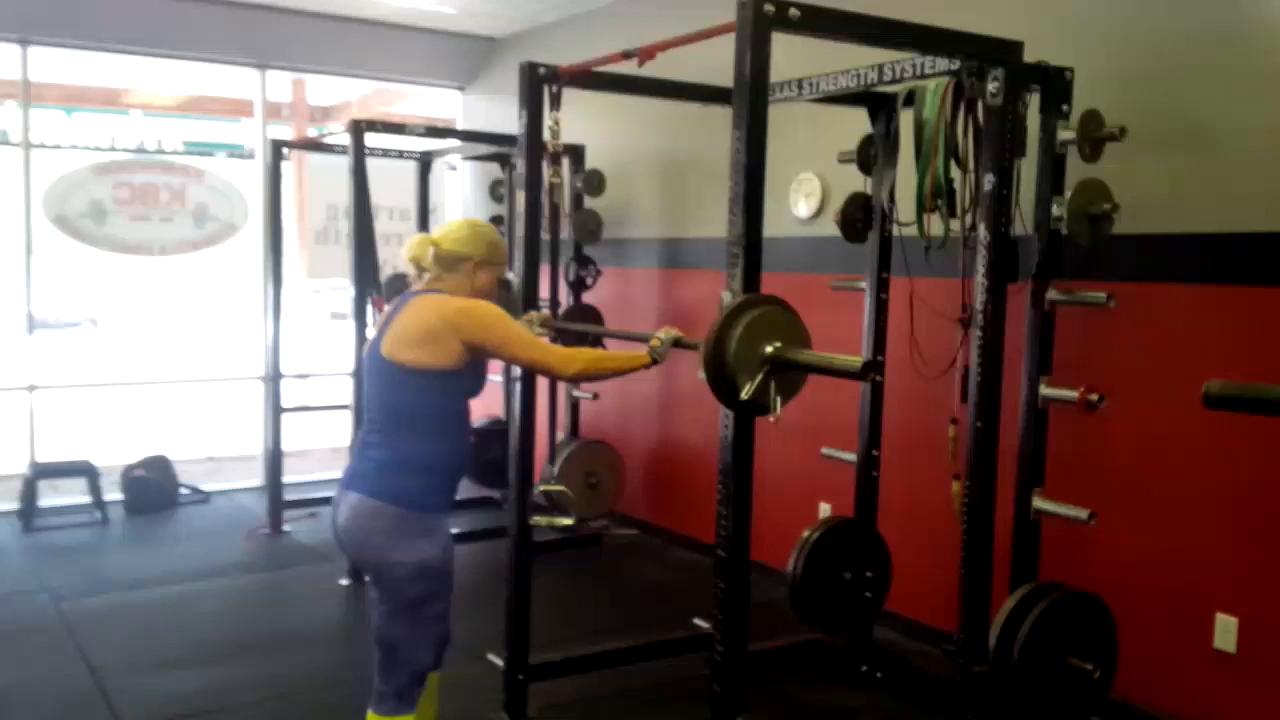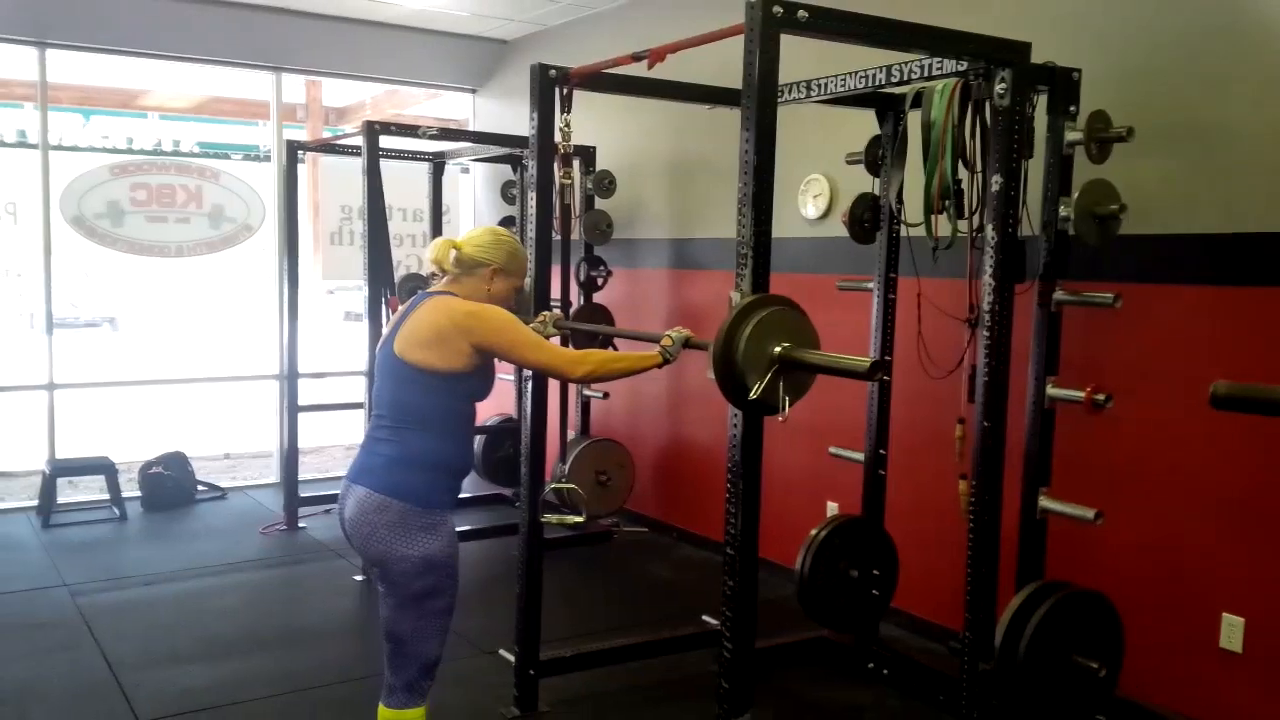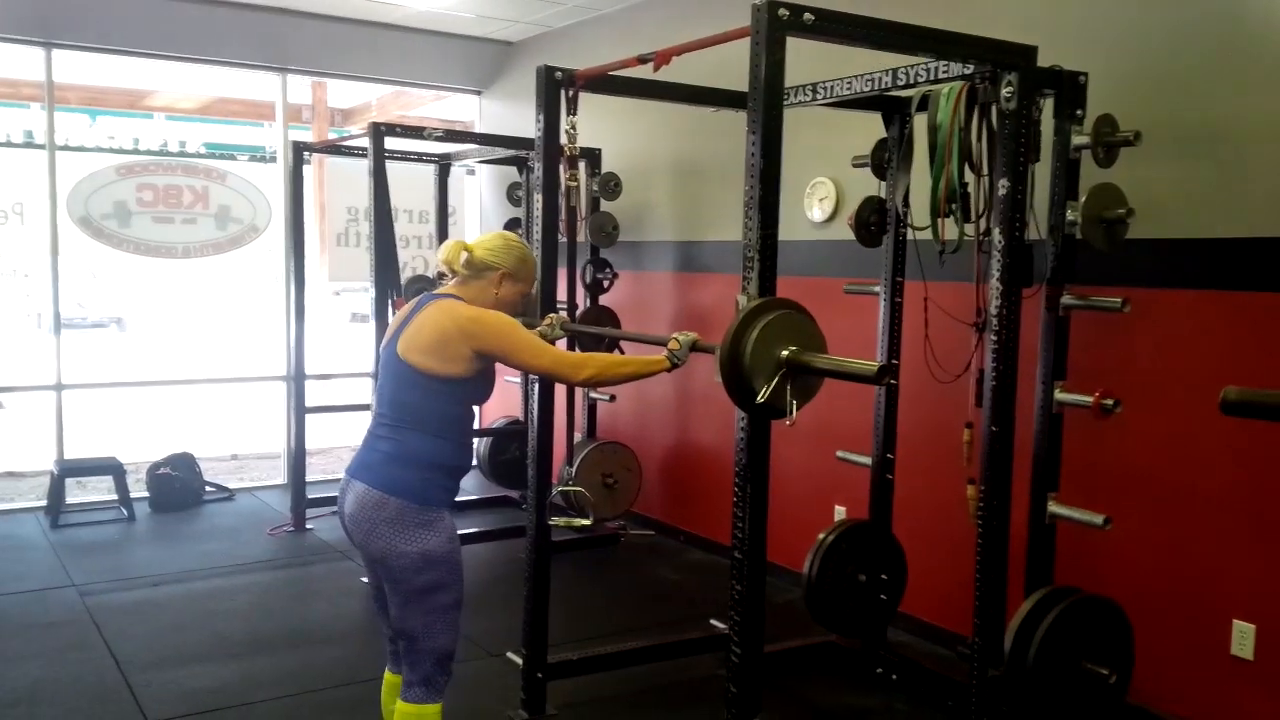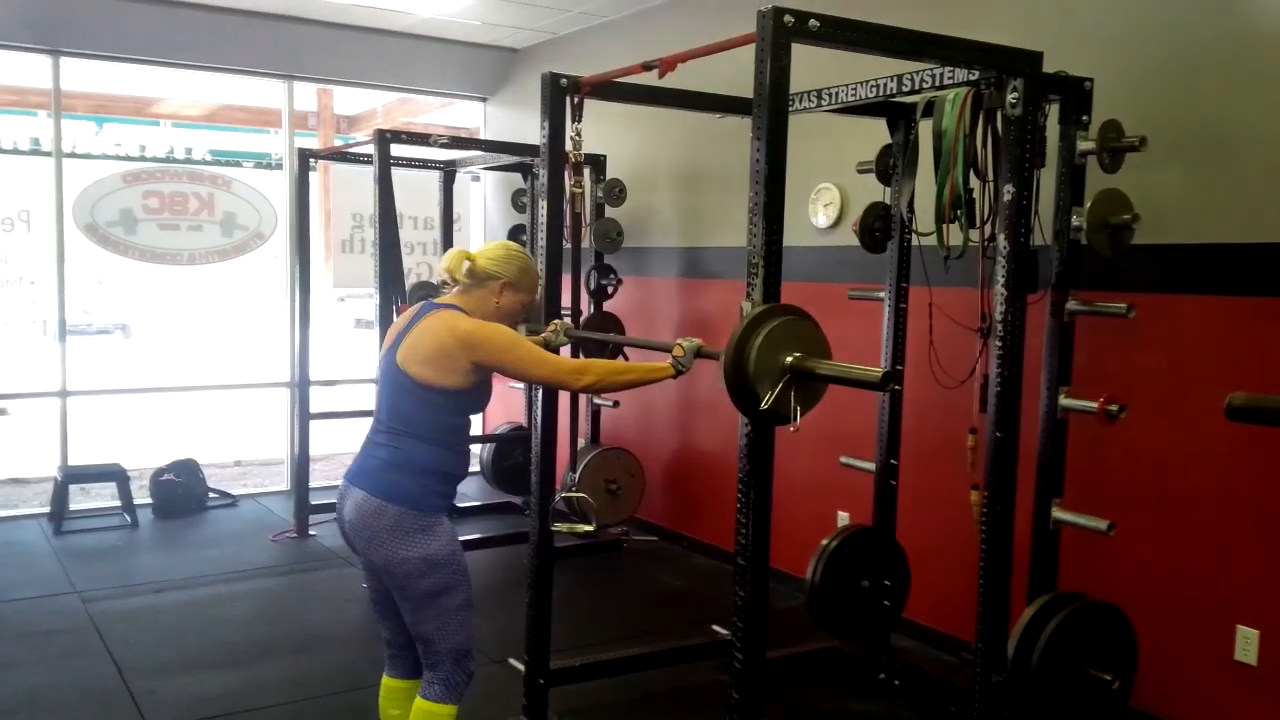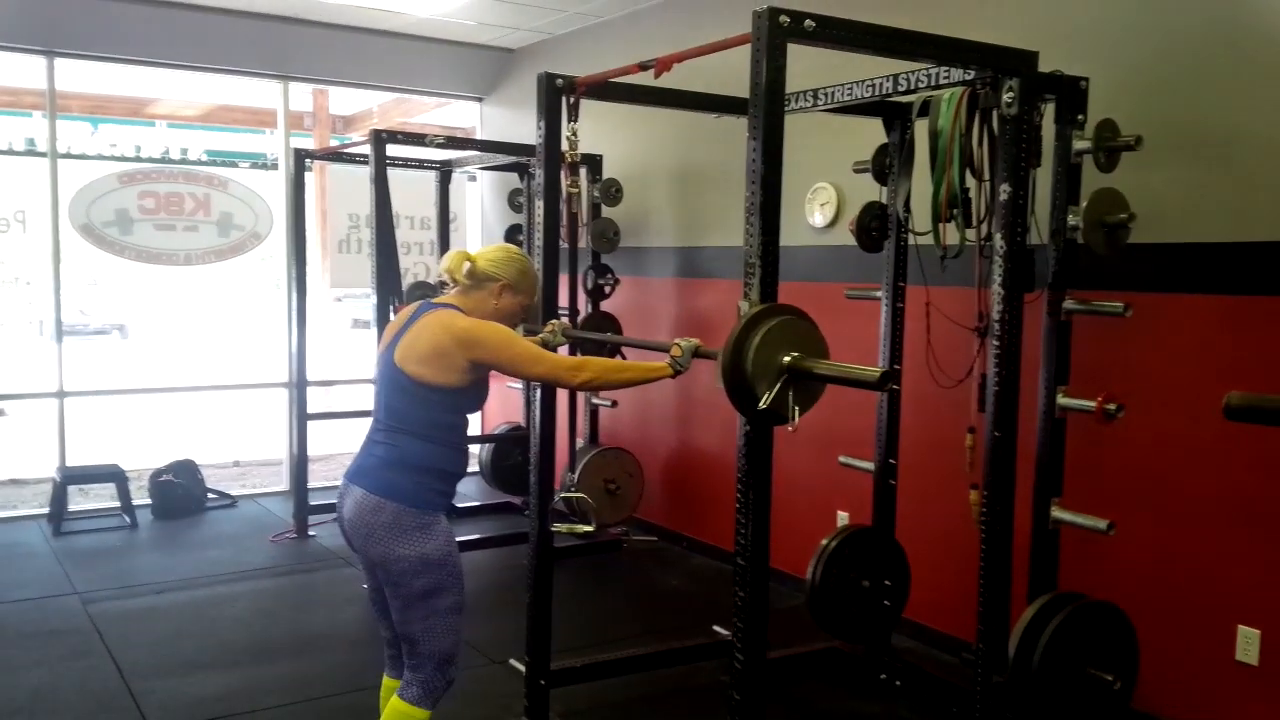
dt=0.2s
person 1, frame 1
left shoulder: (405, 310)
right shoulder: (458, 314)
right elbow: (567, 365)
left wrist: (521, 334)
right wrist: (650, 355)
left hip: (369, 503)
right hip: (399, 517)
left knee: (425, 648)
right knee: (402, 675)
person 1, frame 2
left shoulder: (419, 308)
right shoulder: (468, 317)
right elbow: (576, 367)
left wrist: (533, 335)
right wrist: (661, 354)
left hip: (372, 498)
right hip: (404, 511)
left knee: (412, 655)
right knee: (412, 668)
person 1, frame 3
left shoulder: (420, 308)
right shoulder: (470, 322)
right elbow: (578, 371)
left wrist: (540, 336)
right wrist: (667, 359)
left hip: (369, 495)
right hip: (405, 509)
left knee: (409, 653)
right knee: (429, 668)
person 1, frame 4
left shoulder: (419, 317)
right shoulder: (469, 334)
right elbow: (579, 377)
left wrist: (543, 343)
right wrist: (671, 367)
left hip: (366, 501)
right hip: (404, 515)
left knee: (406, 657)
right knee: (449, 669)
person 1, frame 5
left shoulder: (416, 315)
right shoulder: (465, 333)
right elbow: (576, 374)
left wrist: (541, 342)
right wrist: (669, 366)
left hip: (370, 499)
right hip: (403, 514)
left knee: (408, 662)
right knee: (430, 674)
